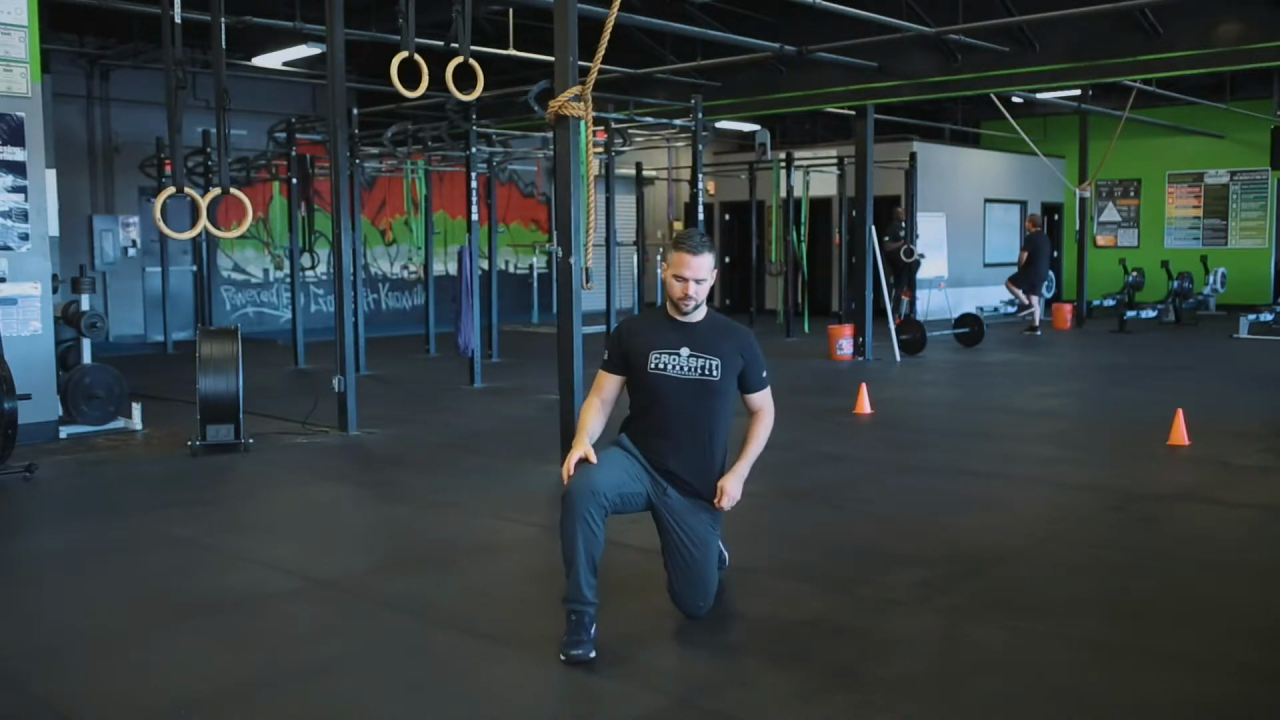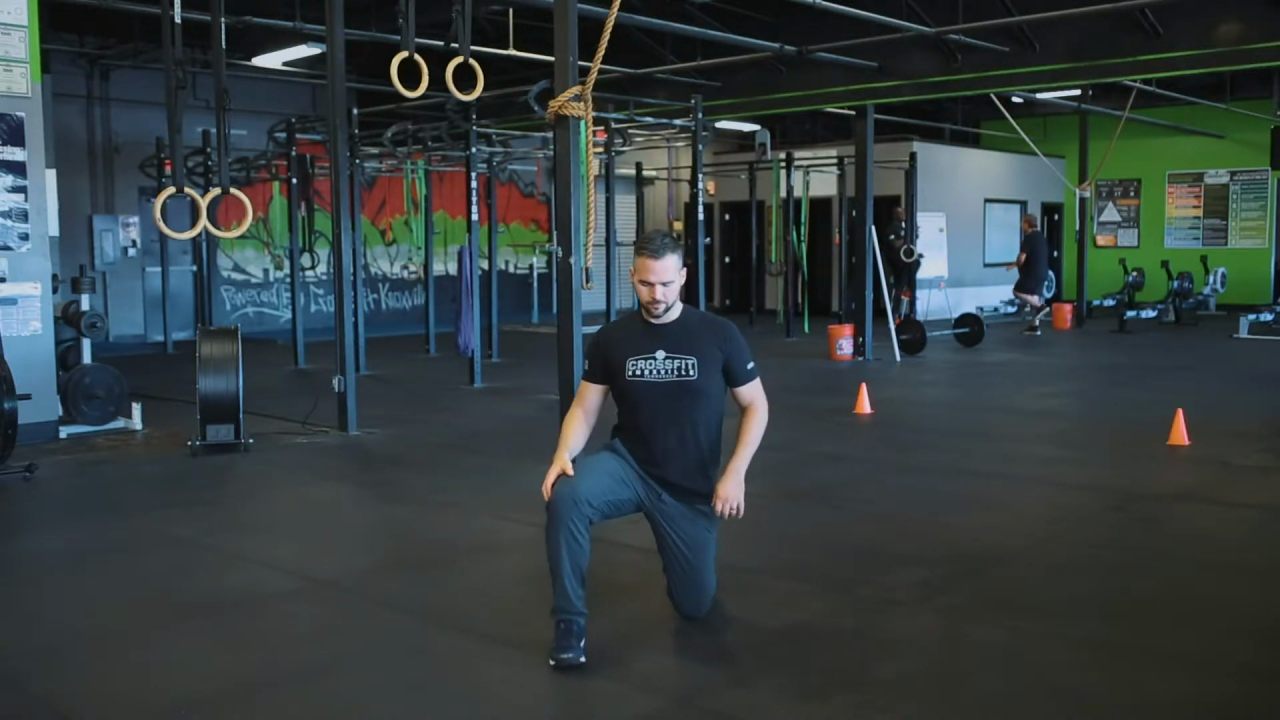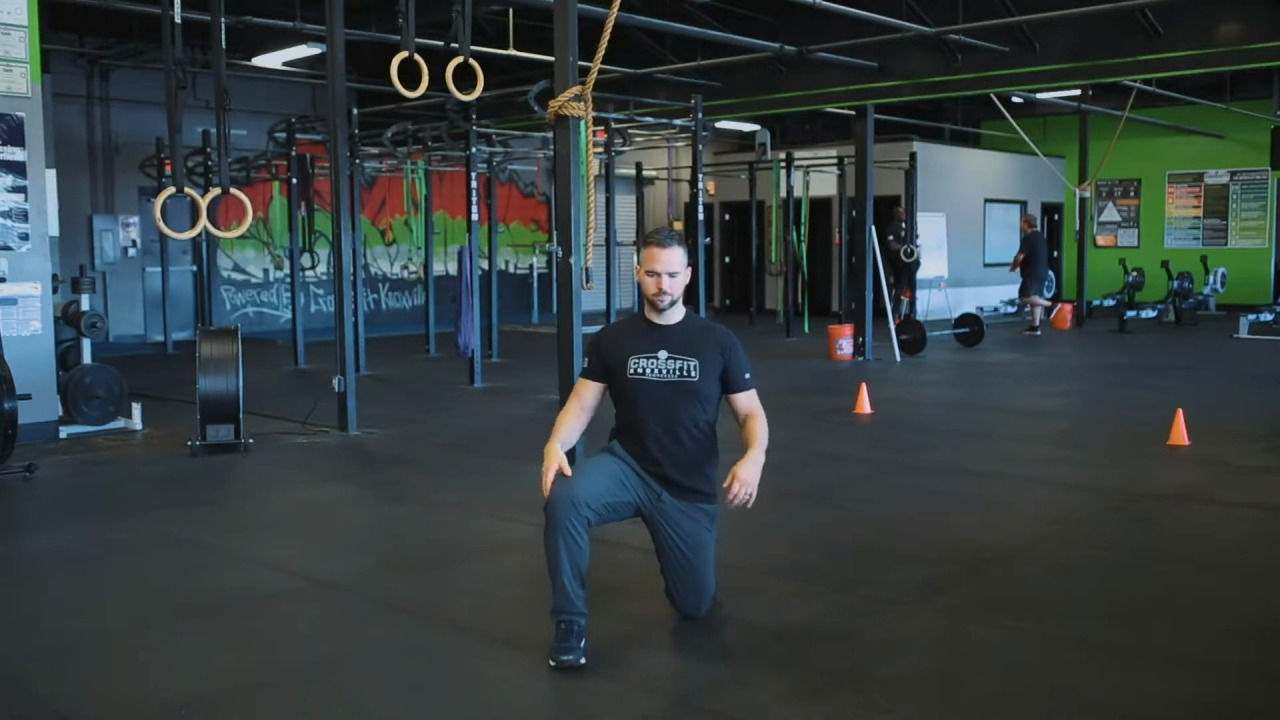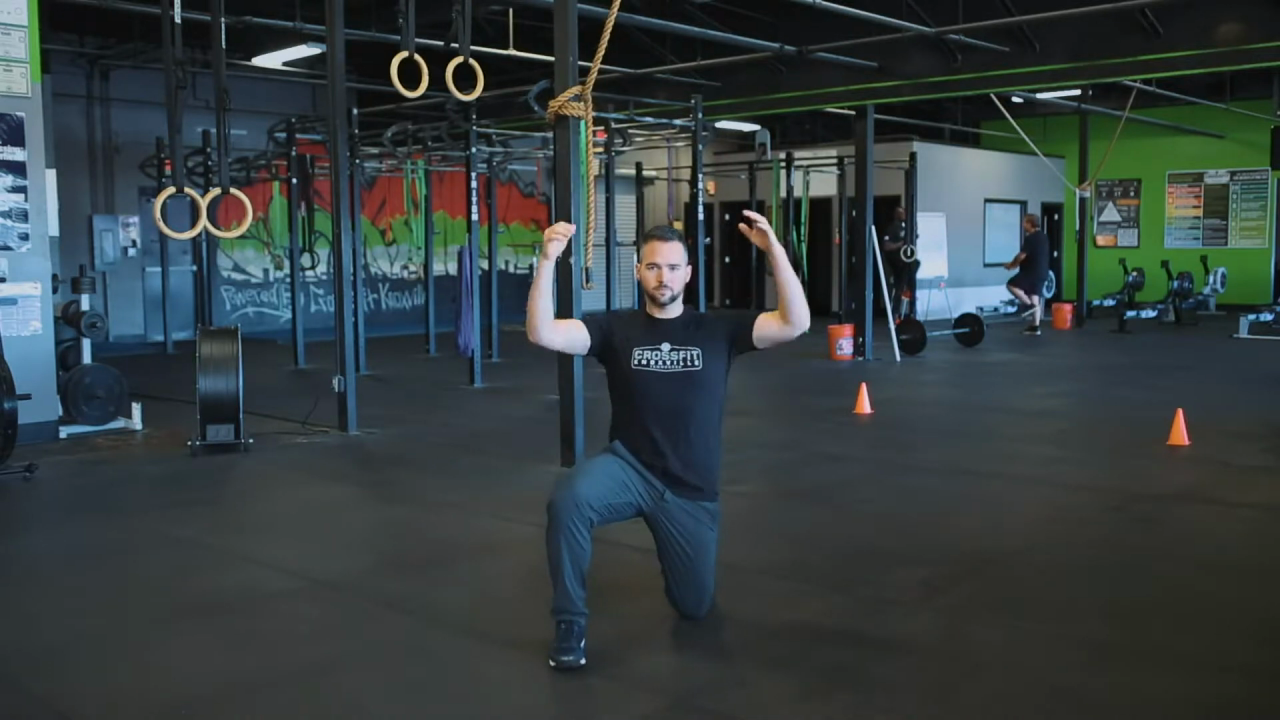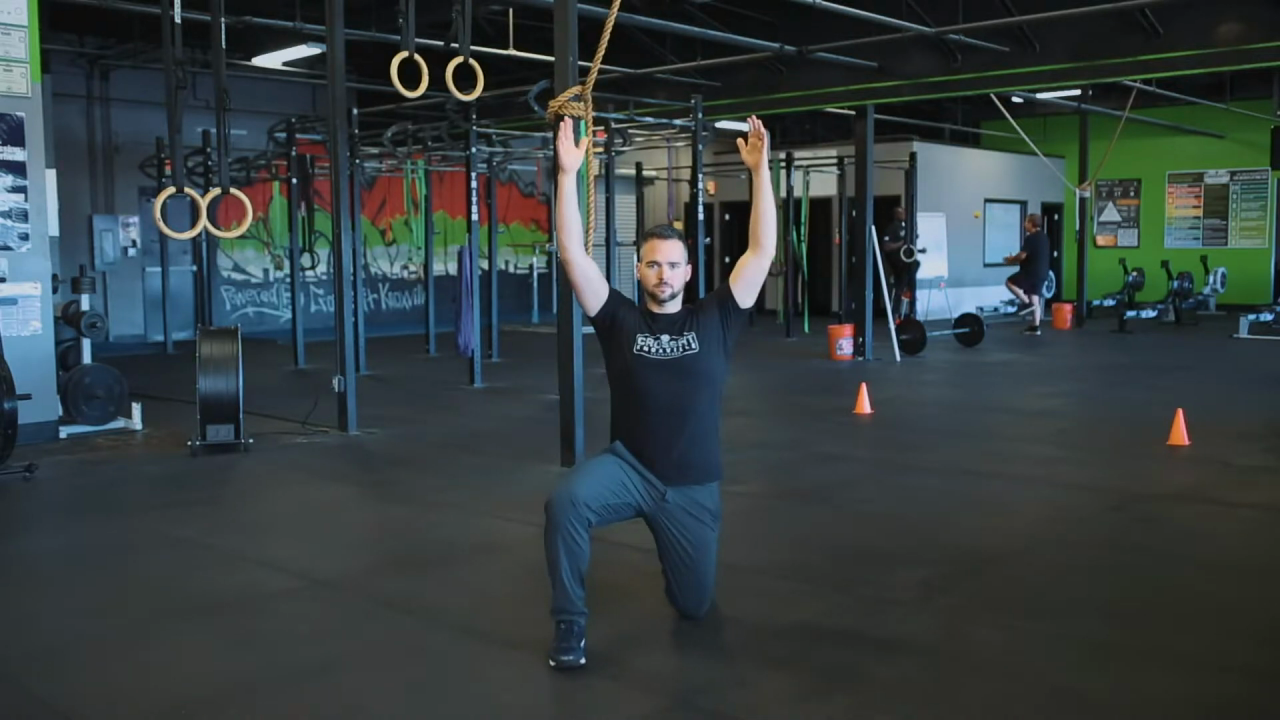
dt=0.5s
person 1, frame 1
left shoulder: (738, 340)
right shoulder: (633, 331)
left elbow: (763, 411)
right elbow: (601, 398)
left wrist: (739, 472)
right wrist: (582, 441)
left hip: (697, 484)
right hip: (635, 459)
left knee: (695, 604)
right knee: (582, 489)
left ankle: (708, 546)
right ankle: (581, 616)
person 1, frame 2
left shoulder: (719, 334)
right shoulder: (610, 339)
left elbow: (755, 406)
right elbow: (584, 409)
left wrist: (735, 472)
right wrist: (563, 455)
left hip: (690, 484)
right hip: (627, 463)
left knee: (695, 606)
right knee: (565, 497)
left ankle: (689, 552)
right ankle: (569, 624)
person 1, frame 3
left shoulder: (718, 341)
right shoulder: (612, 339)
left elbow: (751, 413)
right elbow: (580, 405)
left wrist: (754, 456)
right wrist: (555, 445)
left hip: (690, 486)
right hip: (626, 466)
left knee: (695, 606)
right knee: (564, 500)
left ankle: (677, 554)
right ankle: (569, 624)
person 1, frame 4
left shoulder: (719, 331)
right shoulder: (616, 328)
left elbow: (795, 321)
right elbow: (542, 330)
left wrist: (772, 248)
right wrist: (548, 258)
left hip: (691, 488)
right hip: (628, 465)
left knee: (695, 606)
right knee: (566, 502)
left ankle: (677, 560)
right ankle: (568, 625)
person 1, frame 5
left shoulder: (715, 319)
right shoulder: (619, 319)
left elbow: (763, 251)
right elbow: (572, 253)
left wrist: (759, 169)
right wrist: (567, 173)
left hip: (692, 486)
right hip: (627, 467)
left knee: (694, 607)
right knee: (565, 502)
left ankle: (673, 549)
right ankle: (570, 624)
